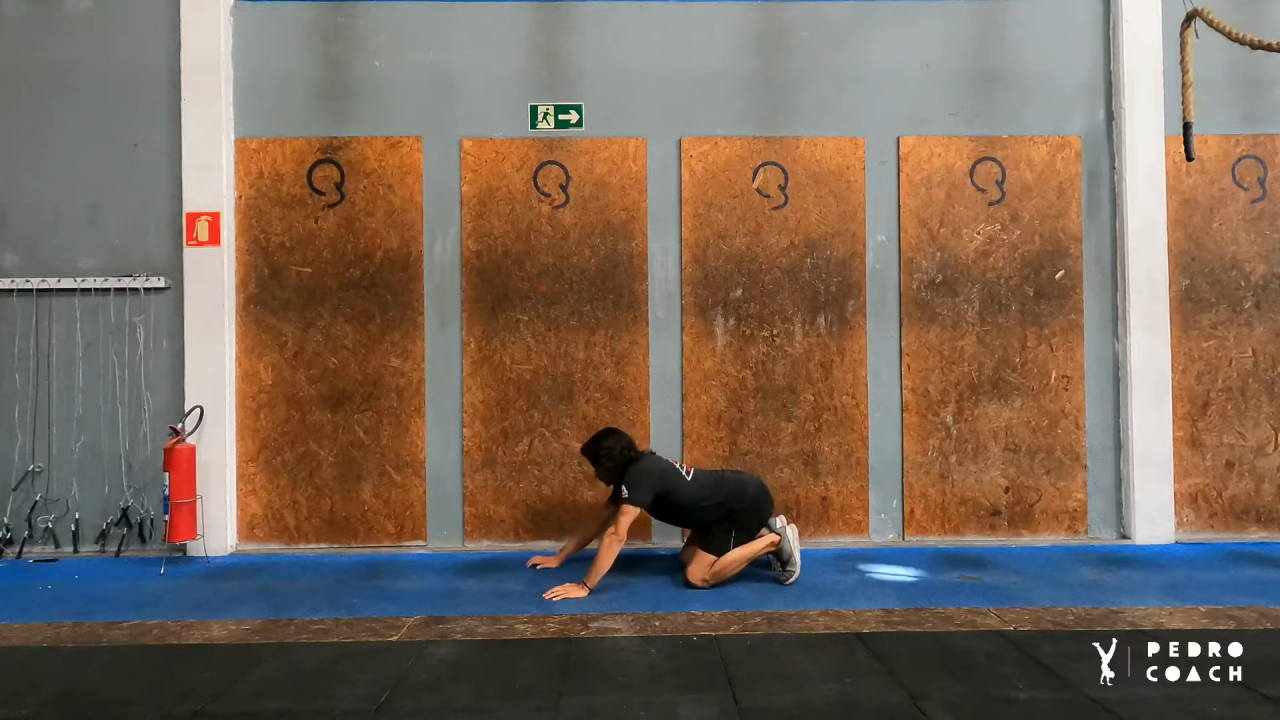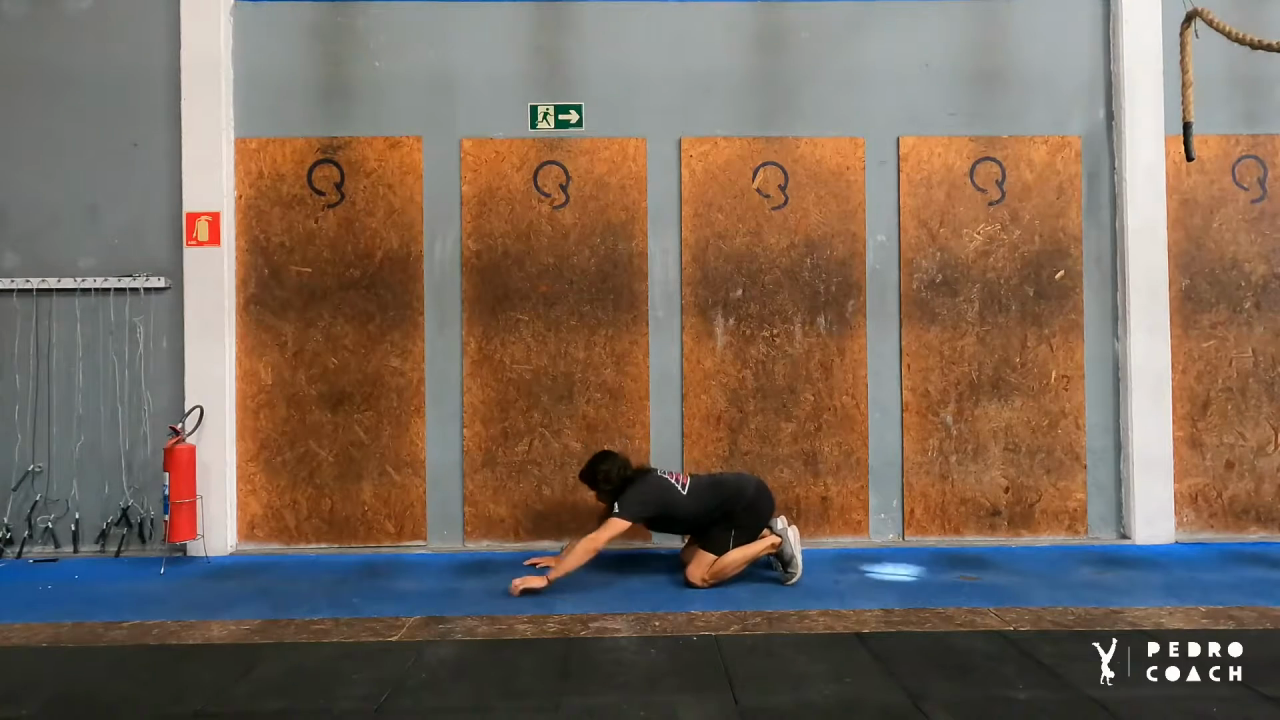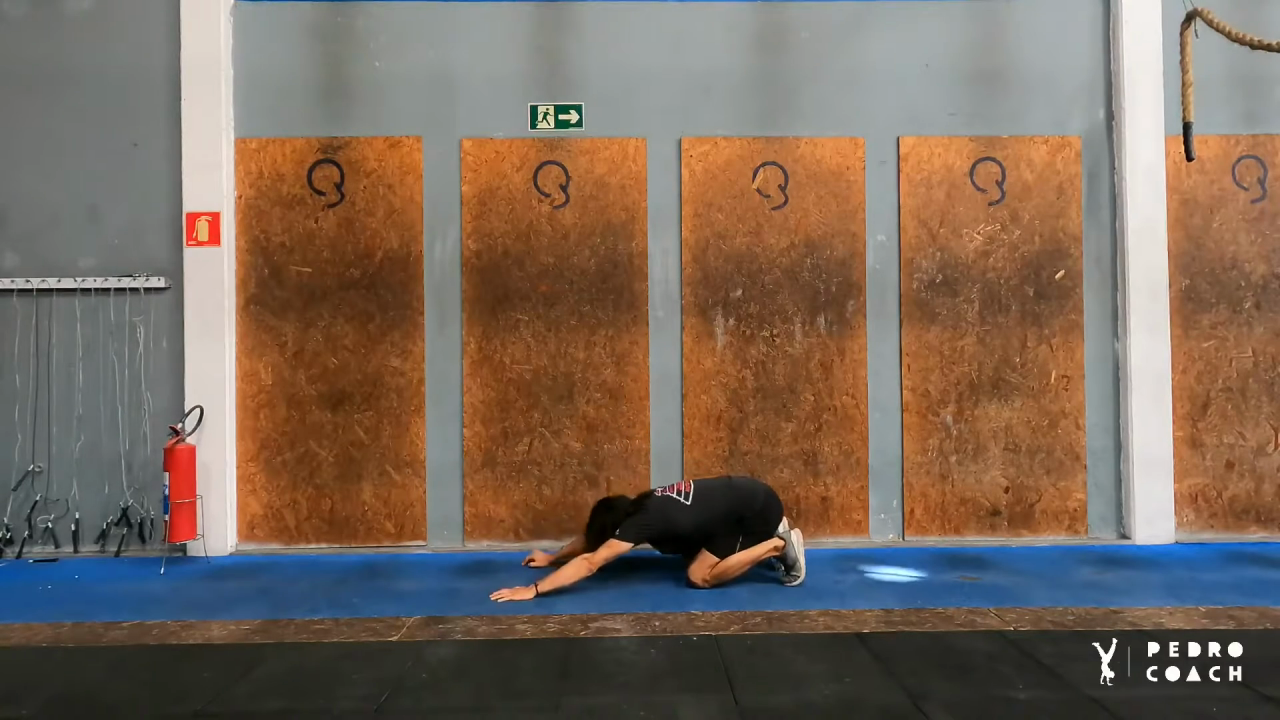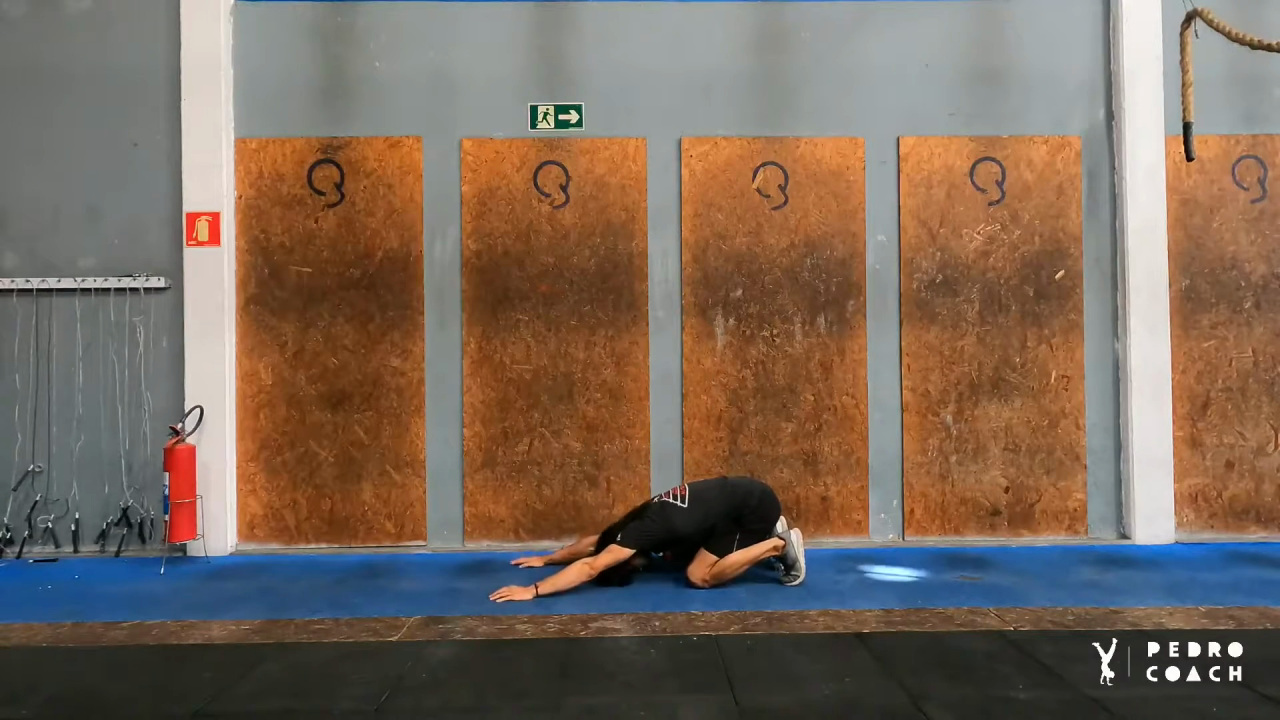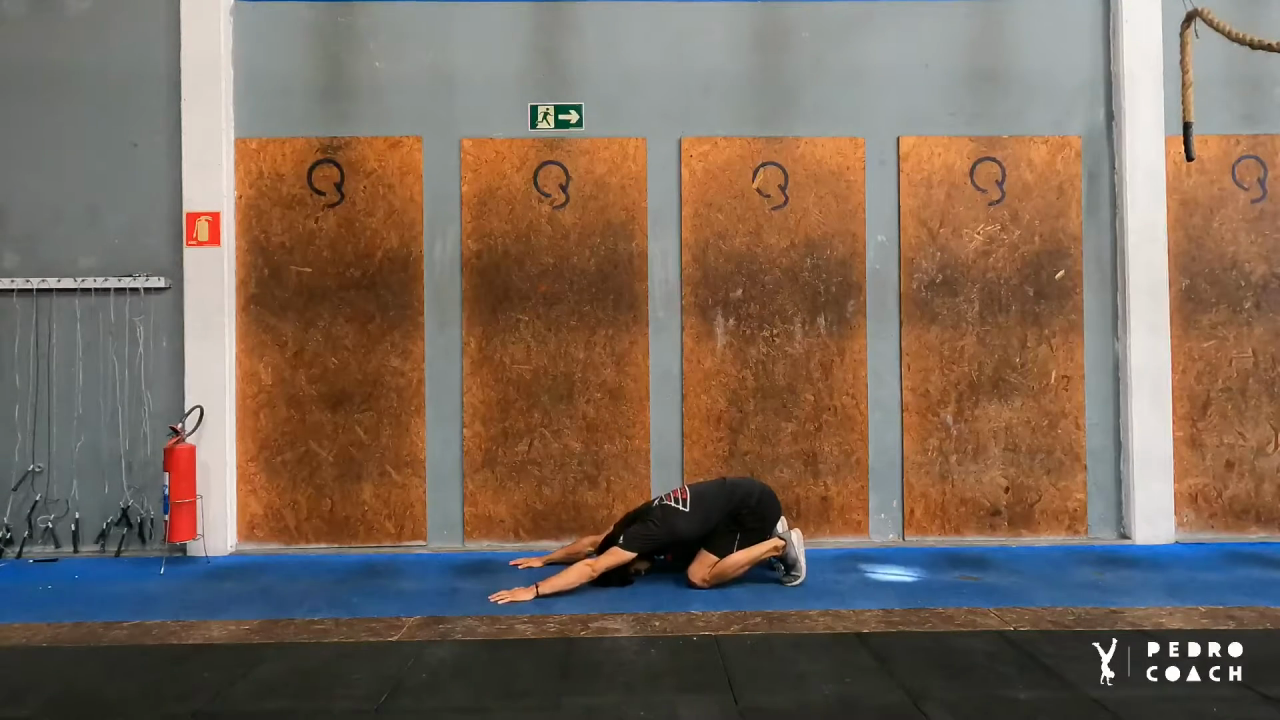
dt=0.5s
person 1, frame 1
left shoulder: (639, 475)
right shoulder: (635, 470)
left elbow: (615, 536)
right elbow: (602, 521)
left wrist: (584, 587)
right wrist: (560, 557)
left hip: (747, 502)
right hip: (737, 492)
left knee: (698, 576)
right knee: (688, 557)
left ankle: (774, 541)
right ankle: (765, 529)
person 1, frame 2
left shoulder: (638, 497)
right shoulder: (641, 482)
left elbow: (595, 542)
right elbow: (600, 530)
left wrist: (547, 578)
right wrist: (558, 559)
left hip: (749, 501)
right hip: (741, 492)
left knee: (699, 576)
right knee: (689, 556)
left ankle: (776, 541)
right ankle: (769, 529)
person 1, frame 3
left shoulder: (643, 522)
right shoulder: (643, 505)
left elbow: (590, 563)
right elbow: (593, 538)
left wrist: (533, 590)
right wrist: (552, 558)
left hip: (756, 507)
right hip: (746, 495)
left knee: (700, 576)
right knee: (693, 558)
left ankle: (778, 545)
right ankle: (771, 534)
person 1, frame 4
left shoulder: (643, 531)
right shoulder: (640, 519)
left elbow: (590, 567)
right elbow: (592, 543)
left wrist: (532, 590)
right wrist: (545, 559)
left hip: (753, 504)
right hip: (742, 494)
left knee: (700, 575)
right knee: (690, 558)
left ankle: (779, 545)
right ankle: (770, 534)
person 1, frame 5
left shoulder: (647, 532)
right shoulder: (639, 520)
left elbow: (592, 569)
right elbow: (592, 544)
left wrist: (533, 591)
right wrist: (544, 560)
left hip: (753, 505)
right hip: (742, 494)
left knee: (700, 576)
right knee: (694, 557)
left ankle: (779, 544)
right ankle: (770, 533)
